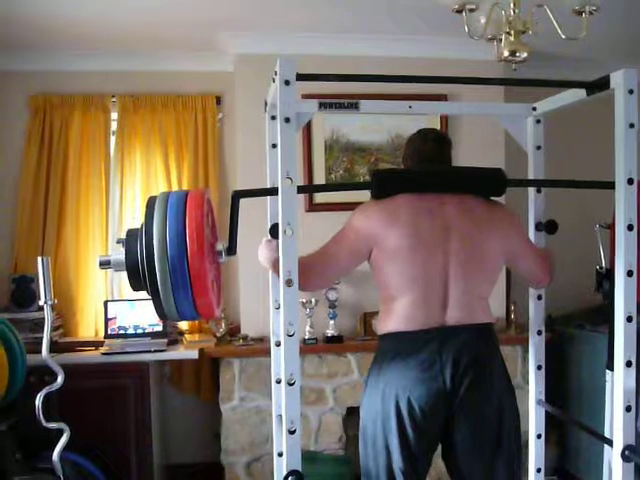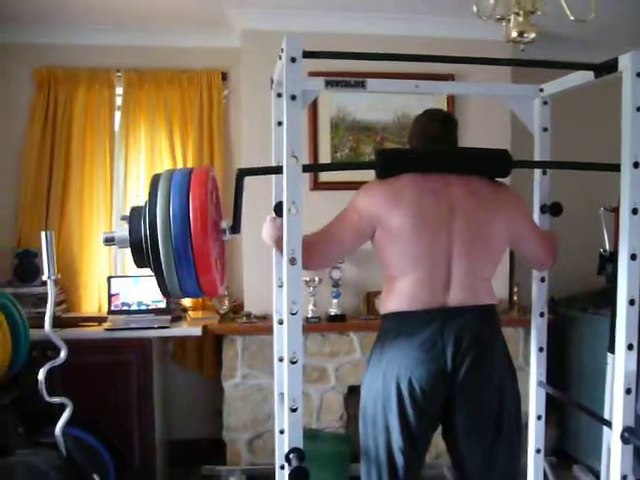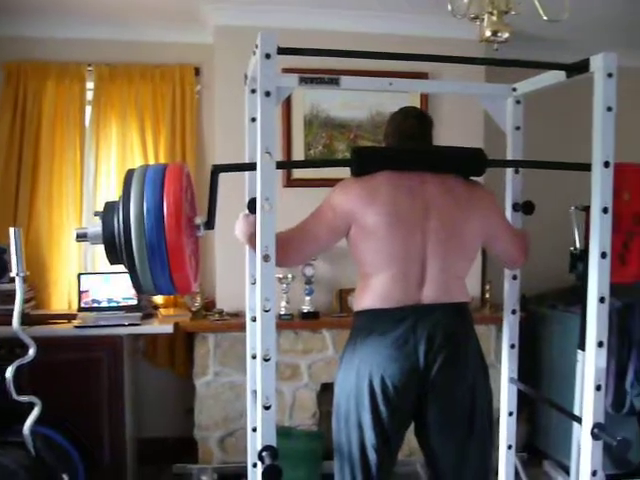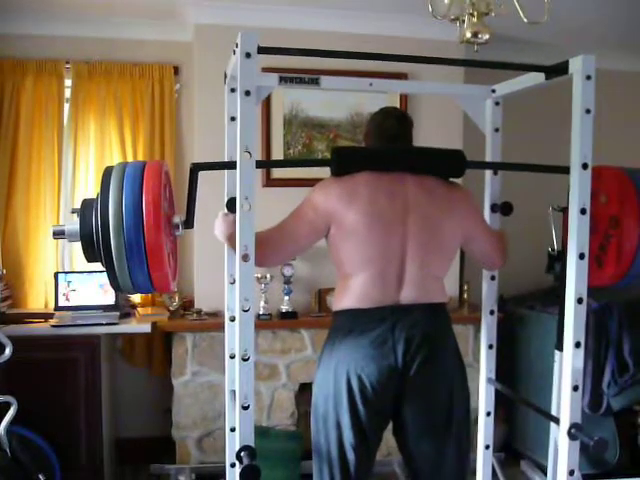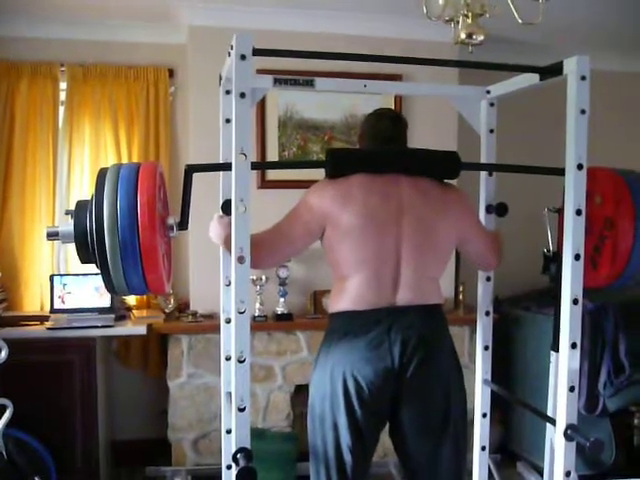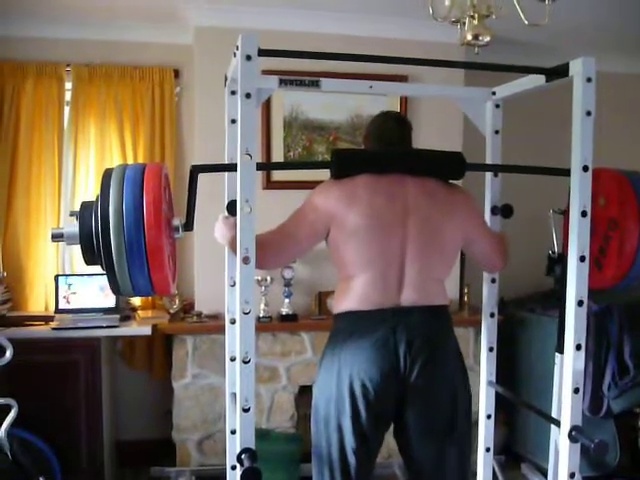
dt=0.4s
person 1, frame 1
left shoulder: (378, 215)
right shoulder: (495, 216)
left elbow: (310, 276)
right elbow: (542, 276)
left wrist: (272, 257)
right wrist: (545, 244)
left hip: (405, 362)
right hip: (479, 358)
person 1, frame 2
left shoulder: (382, 195)
right shoulder: (500, 197)
left elbow: (312, 254)
right elbow: (545, 257)
left wrist: (275, 236)
right wrist: (551, 227)
left hip: (407, 342)
right hip: (480, 339)
person 1, frame 3
left shoulder: (358, 192)
right shoulder: (474, 195)
left elbow: (287, 251)
right elbow: (517, 256)
left wrist: (249, 234)
right wrist: (522, 226)
left hip: (380, 339)
right hip: (454, 337)
person 1, frame 4
left shoulder: (338, 192)
right shoulder: (452, 196)
left elbow: (267, 251)
right elbow: (495, 257)
left wrist: (228, 232)
right wrist: (500, 226)
left hip: (359, 337)
right hip: (432, 337)
person 1, frame 5
left shoulder: (332, 194)
right shoulder: (448, 197)
left elbow: (263, 253)
right elbow: (490, 258)
left wrist: (224, 235)
right wrist: (495, 226)
left hip: (355, 341)
right hip: (428, 339)
person 1, frame 6
left shoulder: (338, 194)
right shoulder: (453, 198)
left elbow: (267, 253)
right elbow: (496, 260)
left wrist: (228, 235)
right wrist: (501, 228)
left hip: (360, 340)
right hip: (433, 339)
